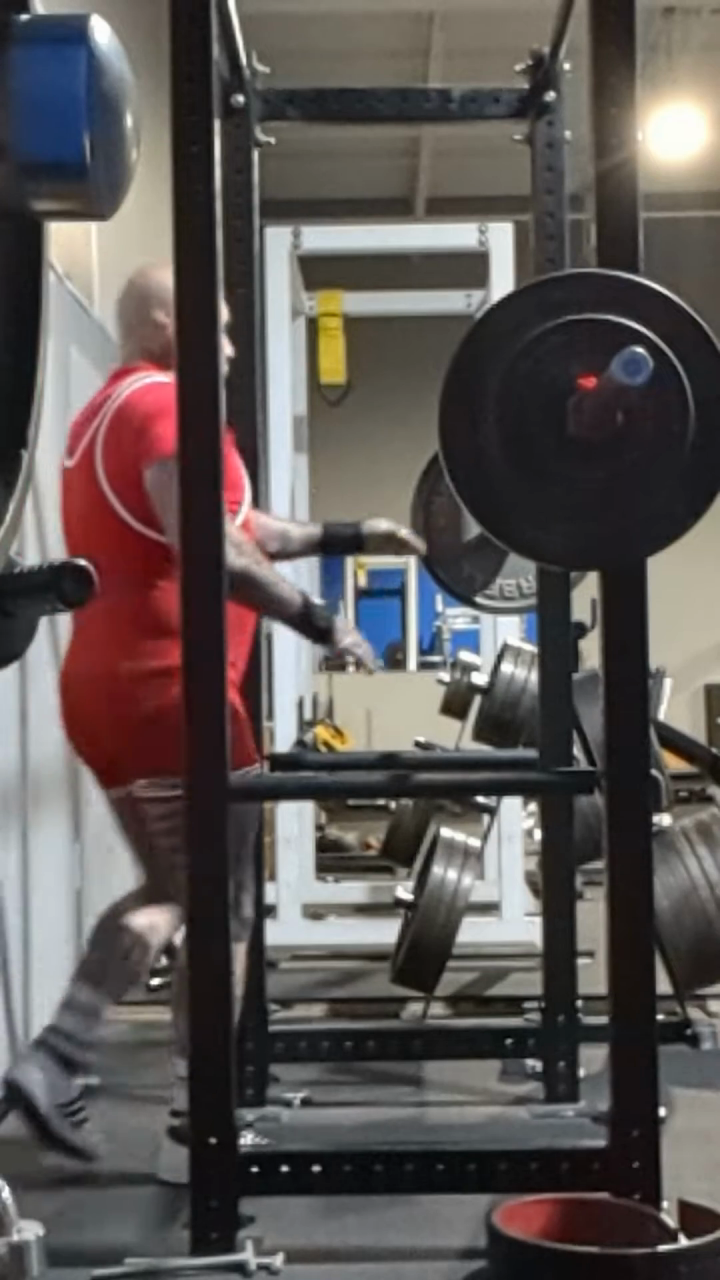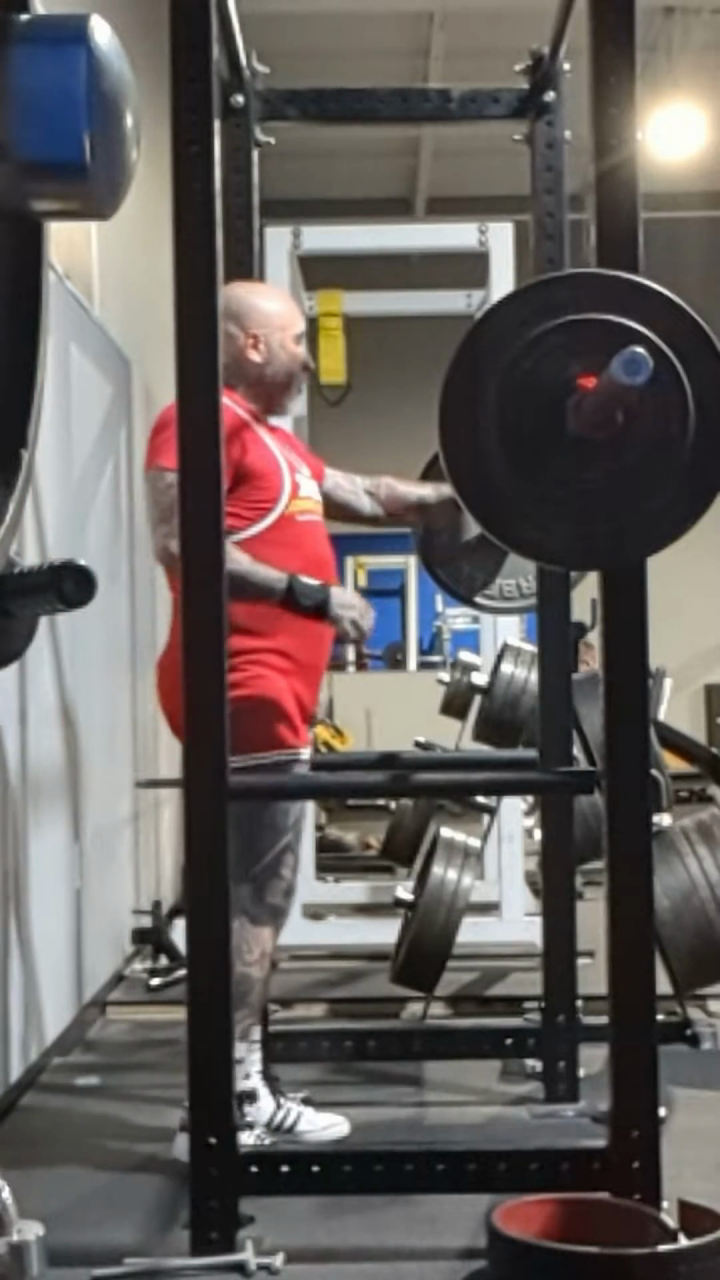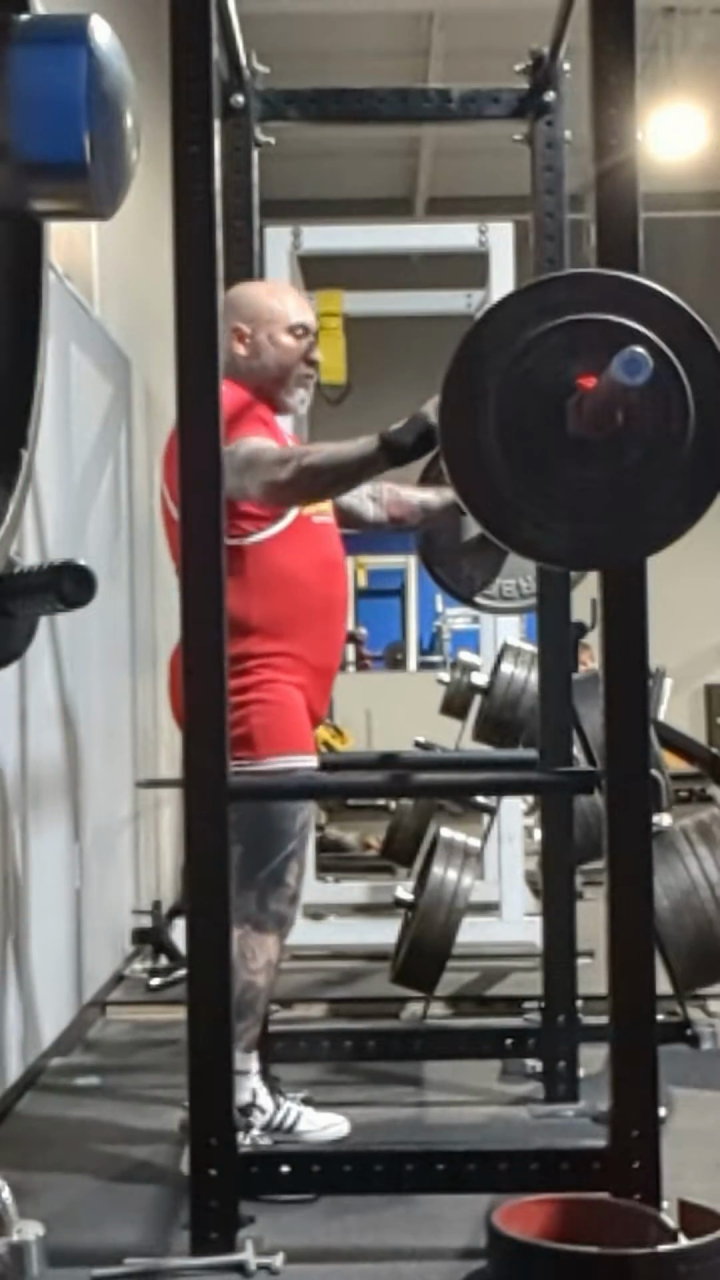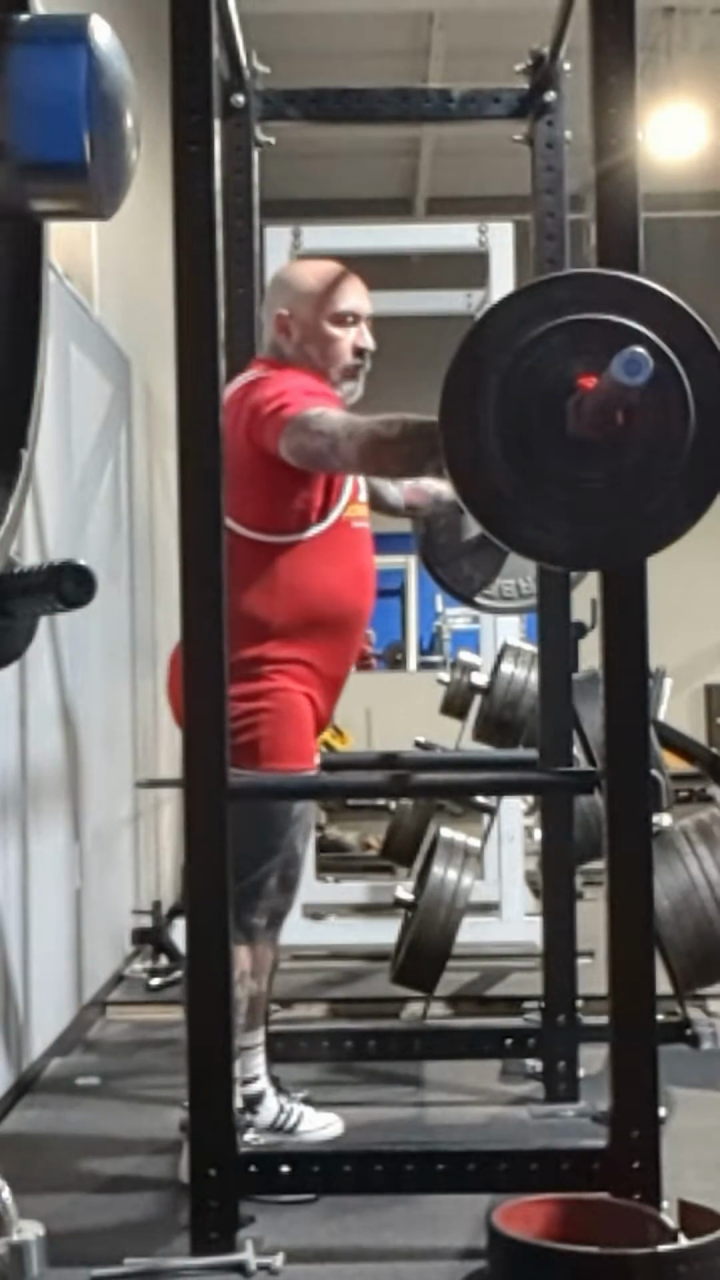
dt=0.7s
person 1, frame 1
left shoulder: (116, 411)
right shoulder: (165, 404)
left elbow: (239, 527)
right elbow: (215, 550)
left wrist: (345, 534)
right wrist: (314, 616)
left hip: (108, 693)
right hip: (167, 695)
left knee: (169, 896)
right knee: (227, 915)
right ankle: (198, 1131)
person 1, frame 2
left shoulder: (269, 439)
right shoulder: (203, 420)
left elbow: (367, 496)
right elbow: (177, 542)
left wrist: (463, 496)
right wrist: (307, 595)
left hip: (268, 689)
right hip: (239, 689)
left knee: (261, 896)
right knee: (253, 897)
left ankle: (246, 1093)
person 1, frame 3
left shoulder: (259, 423)
right shoulder: (227, 413)
left elbow: (367, 502)
right elbow: (276, 478)
left wrist: (466, 498)
right wrist: (399, 441)
left hip: (274, 692)
right hip: (251, 692)
left knee: (263, 902)
right knee: (260, 905)
left ankle: (246, 1093)
right ankle: (226, 1118)
person 1, frame 4
left shoulder: (295, 405)
right shoulder: (277, 394)
left elbow: (379, 483)
right elbow: (365, 445)
left hip: (275, 692)
right hip: (256, 692)
left knee: (262, 903)
right knee: (246, 907)
left ankle: (248, 1094)
right ankle: (225, 1119)
